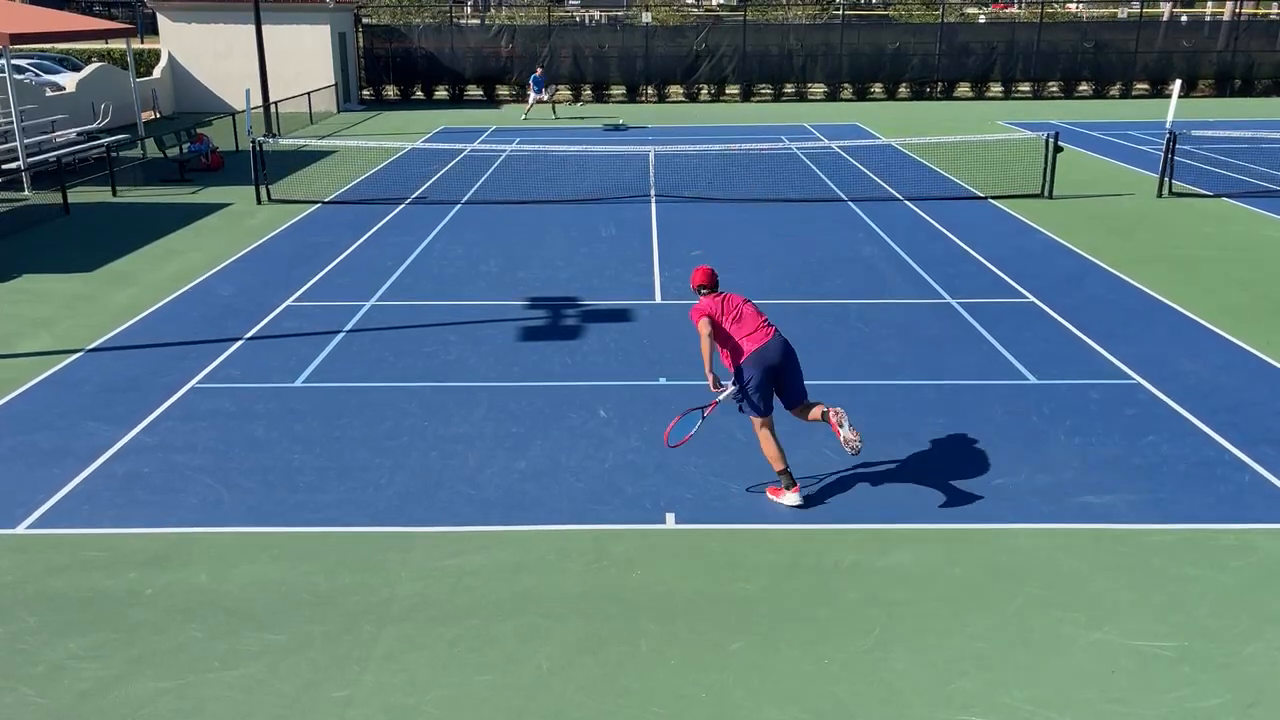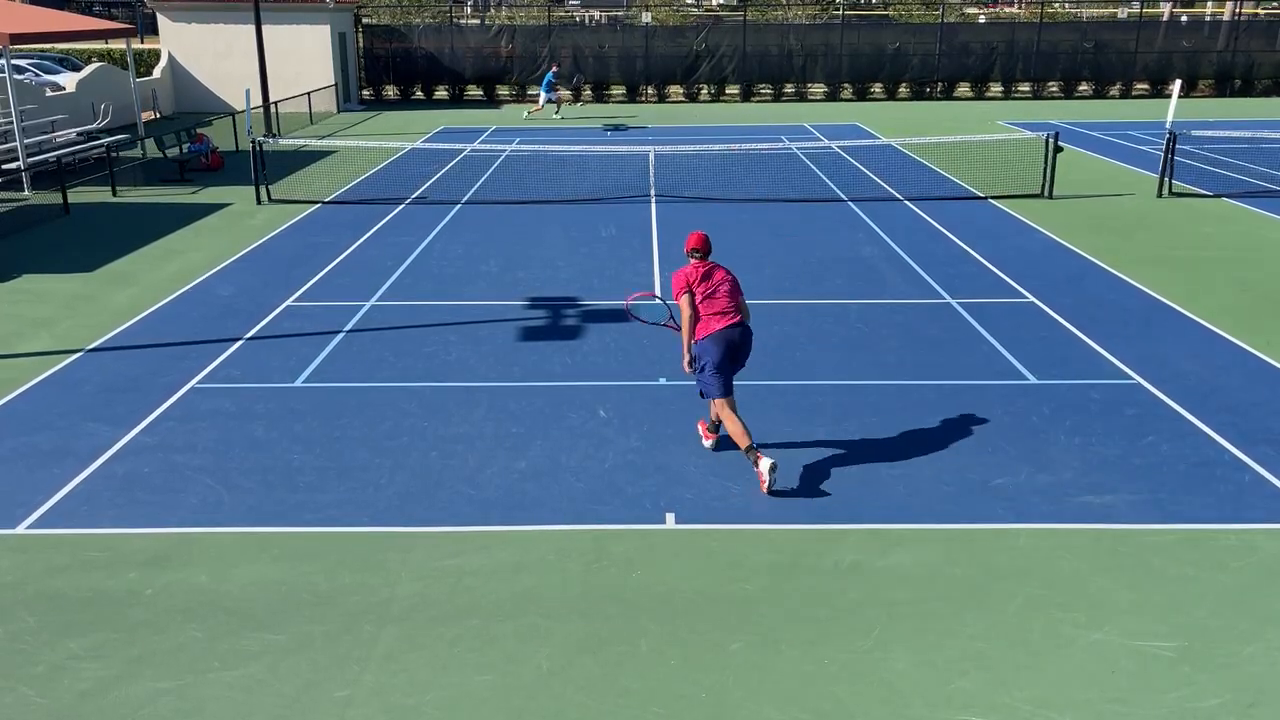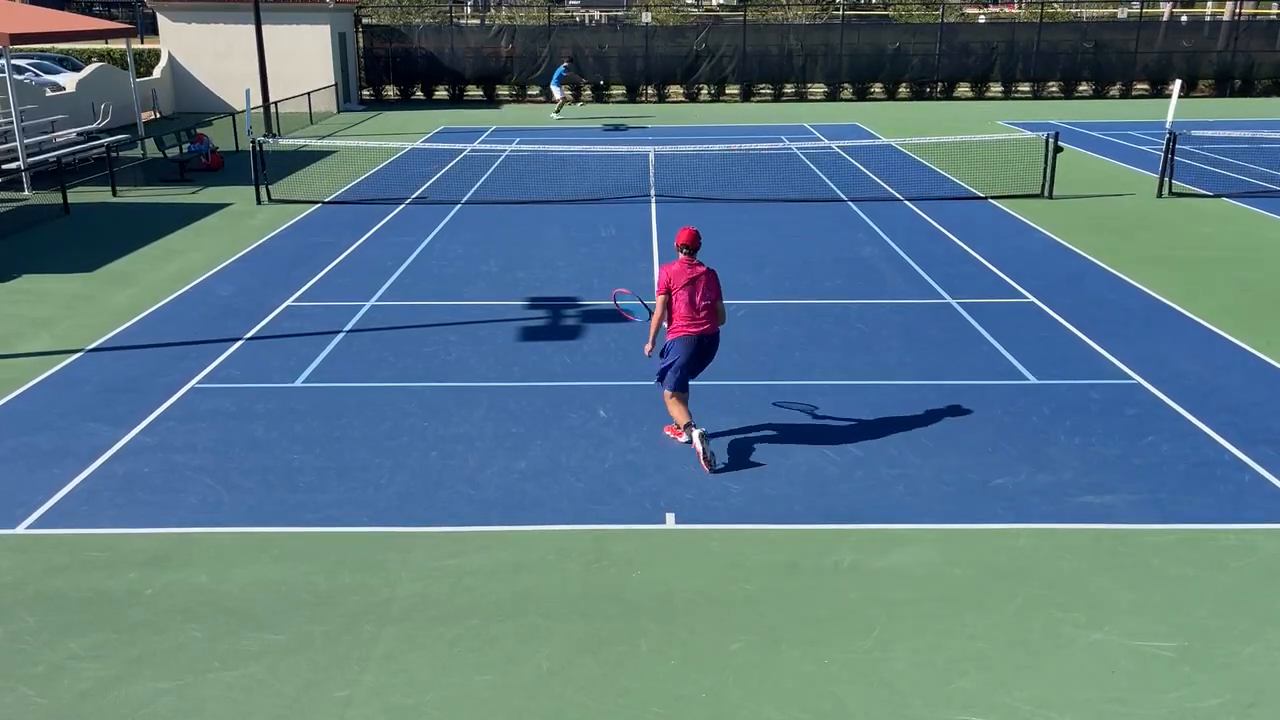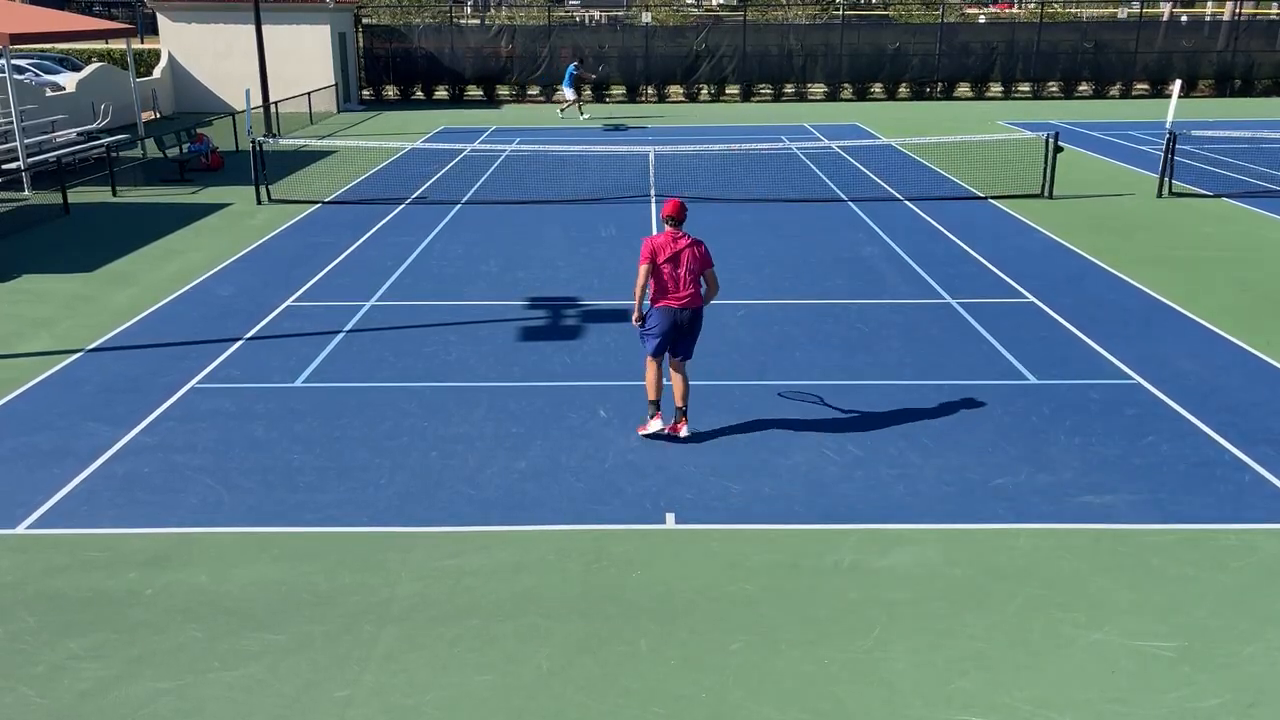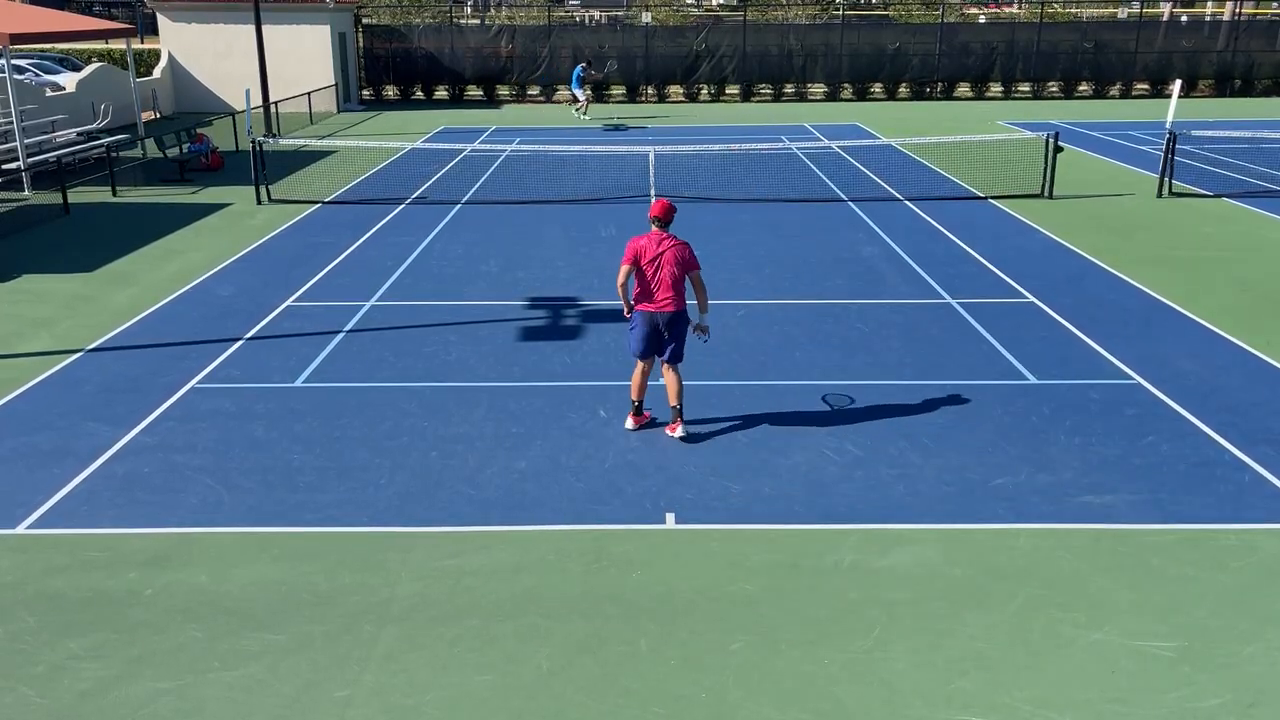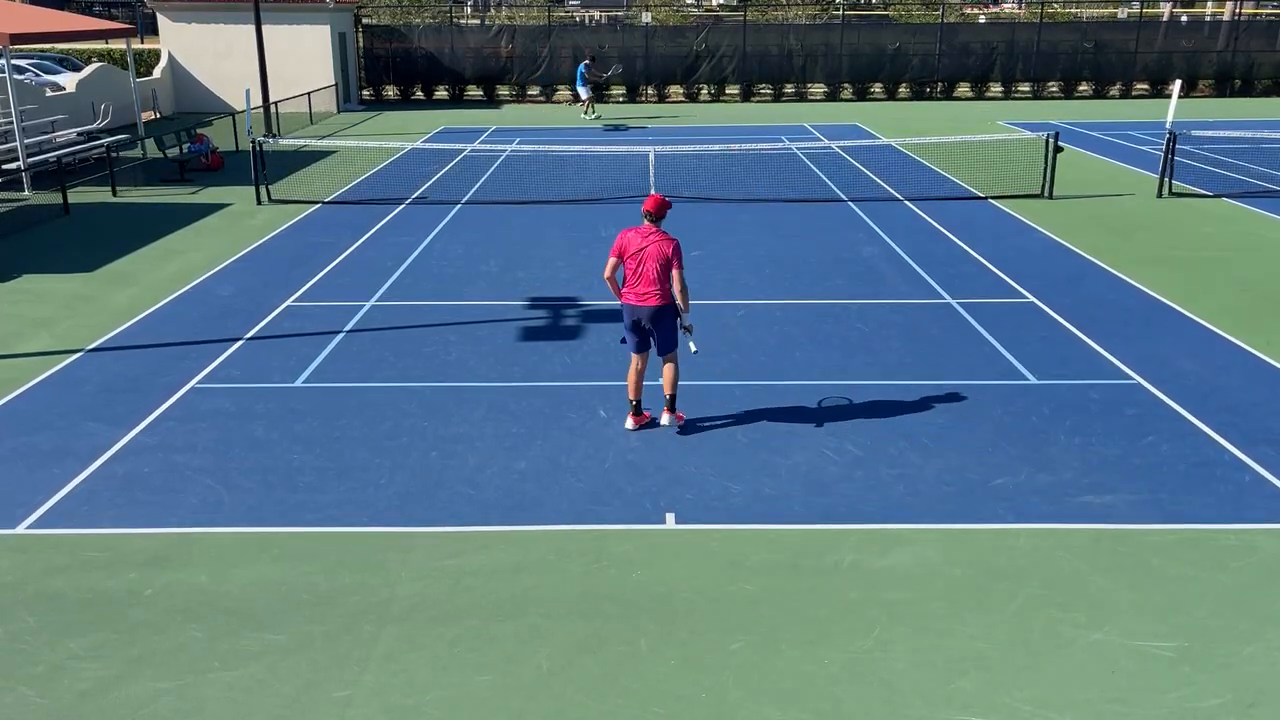
dt=0.2s
person 1, frame 1
left shoulder: (700, 309)
right shoulder: (741, 301)
left elbow: (707, 334)
left wrist: (709, 372)
left hip: (751, 365)
right hip: (782, 350)
left knee: (762, 426)
right knee: (801, 410)
left ankle: (789, 488)
right ankle: (832, 415)
person 1, frame 2
left shoulder: (682, 275)
right shoulder: (726, 274)
left elbow: (687, 313)
right elbow: (745, 314)
left wrist: (686, 351)
left hip: (713, 340)
right hip: (743, 335)
left knee: (724, 408)
right knee: (716, 382)
left ankle: (760, 460)
right ankle: (711, 431)
person 1, frame 3
left shoulder: (668, 271)
right shoulder: (710, 274)
left elbow: (659, 313)
right elbow: (721, 318)
left wrist: (650, 342)
left hip: (682, 339)
right hip: (710, 340)
left knee: (672, 398)
right knee: (679, 380)
left ankle: (694, 432)
right ankle: (682, 428)
person 1, frame 4
left shoulder: (652, 243)
right shoulder: (698, 246)
left elbow: (641, 283)
right elbow: (713, 287)
left wrist: (637, 310)
left hip: (662, 312)
right hip: (691, 313)
left knee: (653, 364)
right knee: (678, 366)
left ankle: (655, 416)
right ankle: (681, 421)
person 1, frame 5
left shoulder: (636, 244)
right shoulder: (683, 248)
left elbow: (621, 283)
right elbow: (700, 289)
left wrist: (627, 306)
right wrist: (703, 319)
left hip: (644, 315)
right hip: (673, 315)
left knee: (643, 365)
right knee: (671, 368)
left ankle: (635, 415)
right ankle: (677, 421)
person 1, frame 6
left shoulder: (625, 236)
right shoulder: (670, 244)
left elbow: (608, 275)
right elbow: (679, 286)
left wrist: (621, 298)
right wrist: (685, 316)
left hip: (631, 308)
right hip: (659, 309)
left knee: (638, 361)
right knee: (670, 358)
left ankle: (635, 414)
right ankle: (670, 411)
